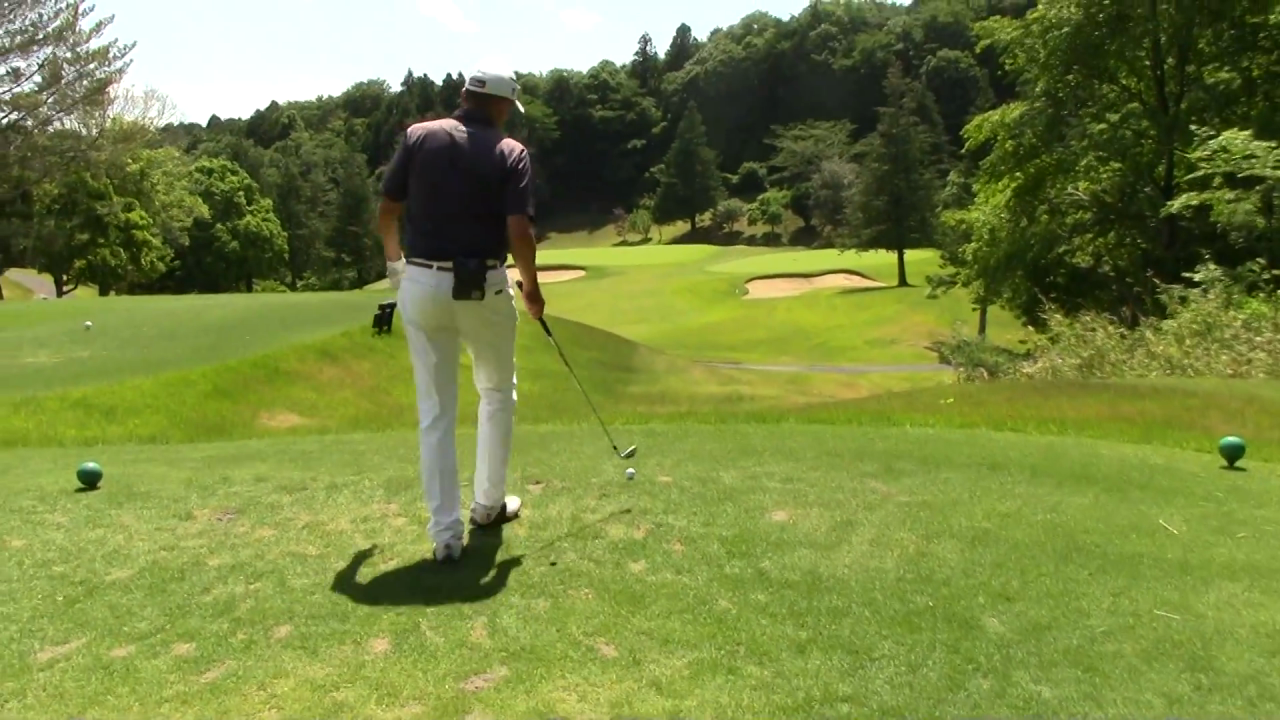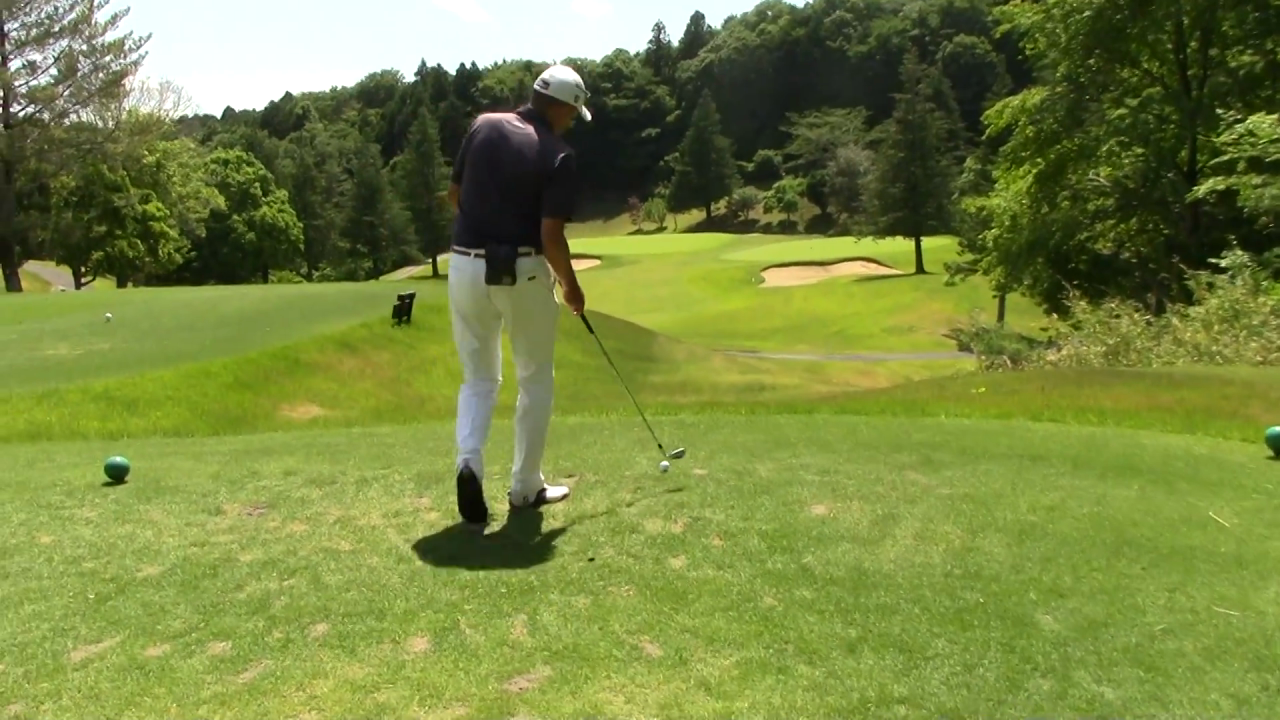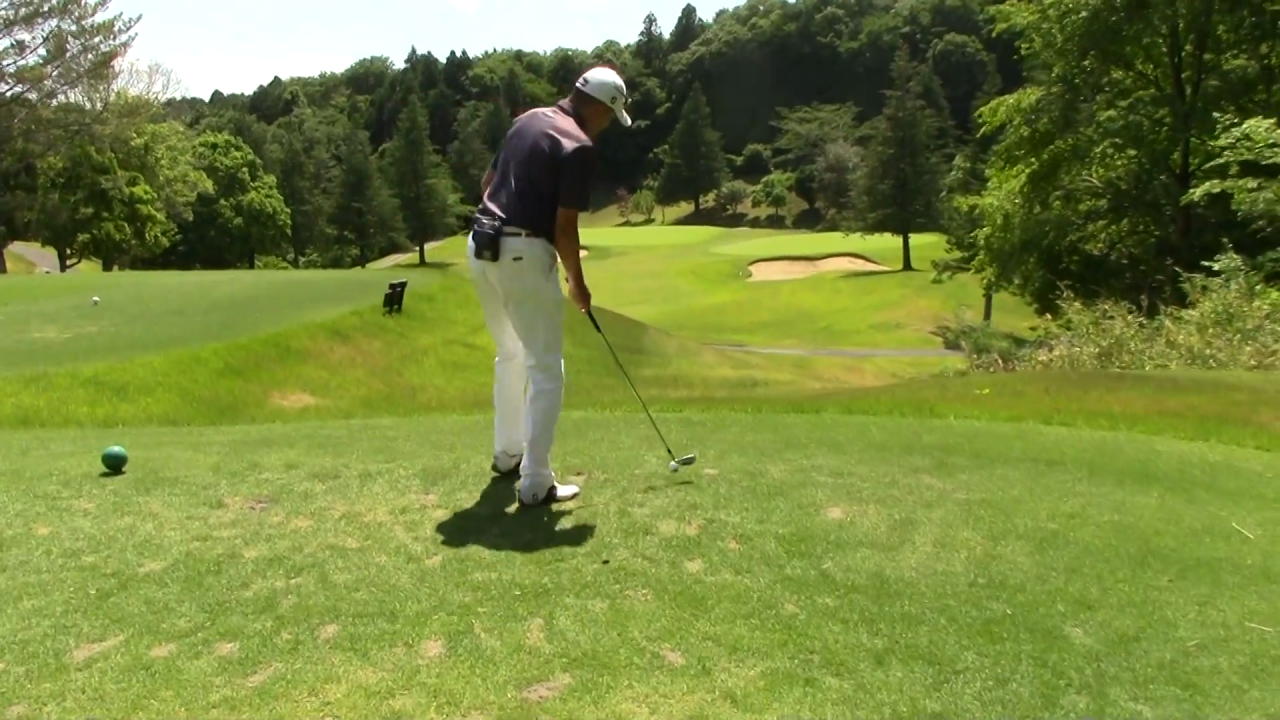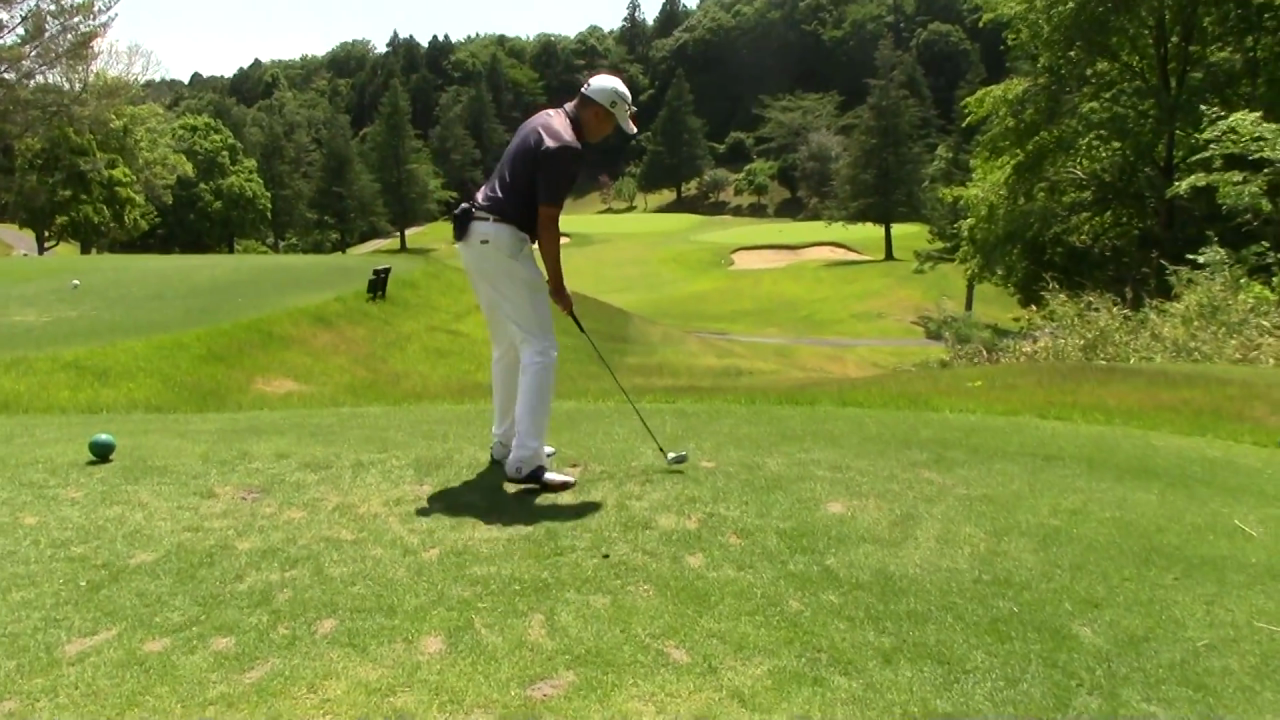
dt=0.3s
person 1, frame 1
left shoulder: (418, 136)
right shoulder: (511, 153)
left elbow: (386, 211)
right elbow: (518, 234)
left wrist: (394, 257)
right wrist: (531, 286)
left hip: (421, 283)
right hip: (484, 285)
left knee: (435, 414)
right knee: (498, 392)
left ankle: (447, 533)
right ankle: (490, 502)
person 1, frame 2
left shoulder: (483, 126)
right shoulder: (560, 156)
left elbow: (454, 193)
right elbow: (551, 235)
right wrist: (570, 285)
left hip: (466, 266)
right hip: (523, 272)
left knee: (479, 381)
right knee: (535, 380)
left ankle: (469, 463)
right ankle: (527, 486)
person 1, frame 3
left shoulder: (529, 119)
right shoulder: (579, 147)
left elbow: (488, 180)
right elbow: (564, 227)
right wrist: (578, 283)
left hip: (484, 248)
right hip: (523, 254)
left knee: (511, 355)
right knee: (545, 370)
left ankle: (508, 452)
right ankle: (535, 483)
person 1, frame 4
left shoulder: (545, 120)
right shoulder: (566, 146)
right elbow: (547, 223)
right wrist: (556, 283)
left hip: (480, 233)
right hip: (499, 240)
left knee: (508, 345)
right knee: (540, 347)
left ankle: (507, 442)
right ankle: (525, 460)
